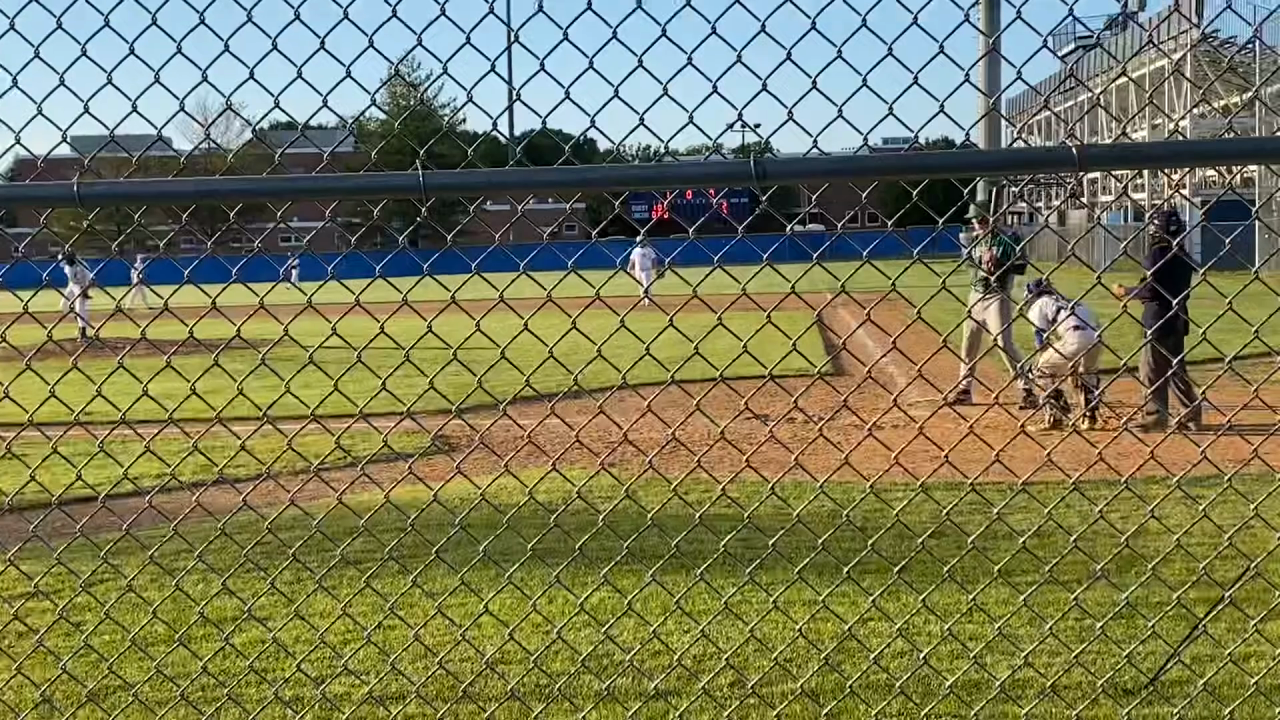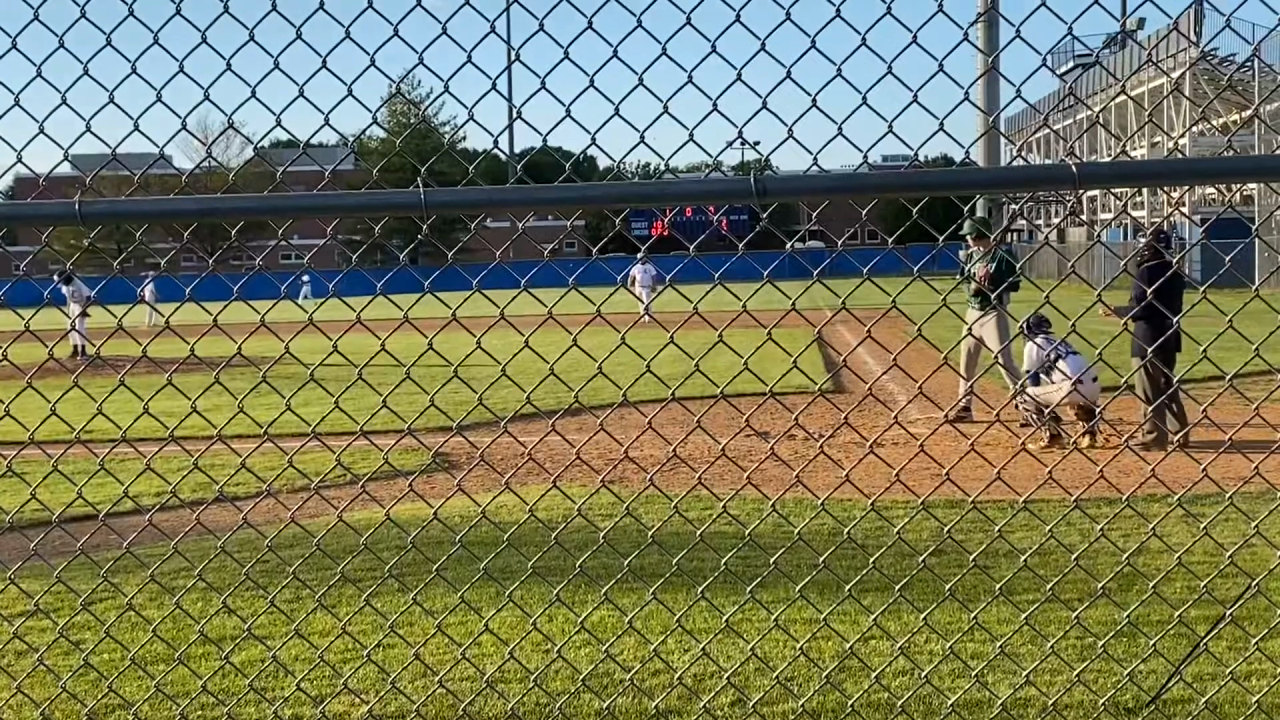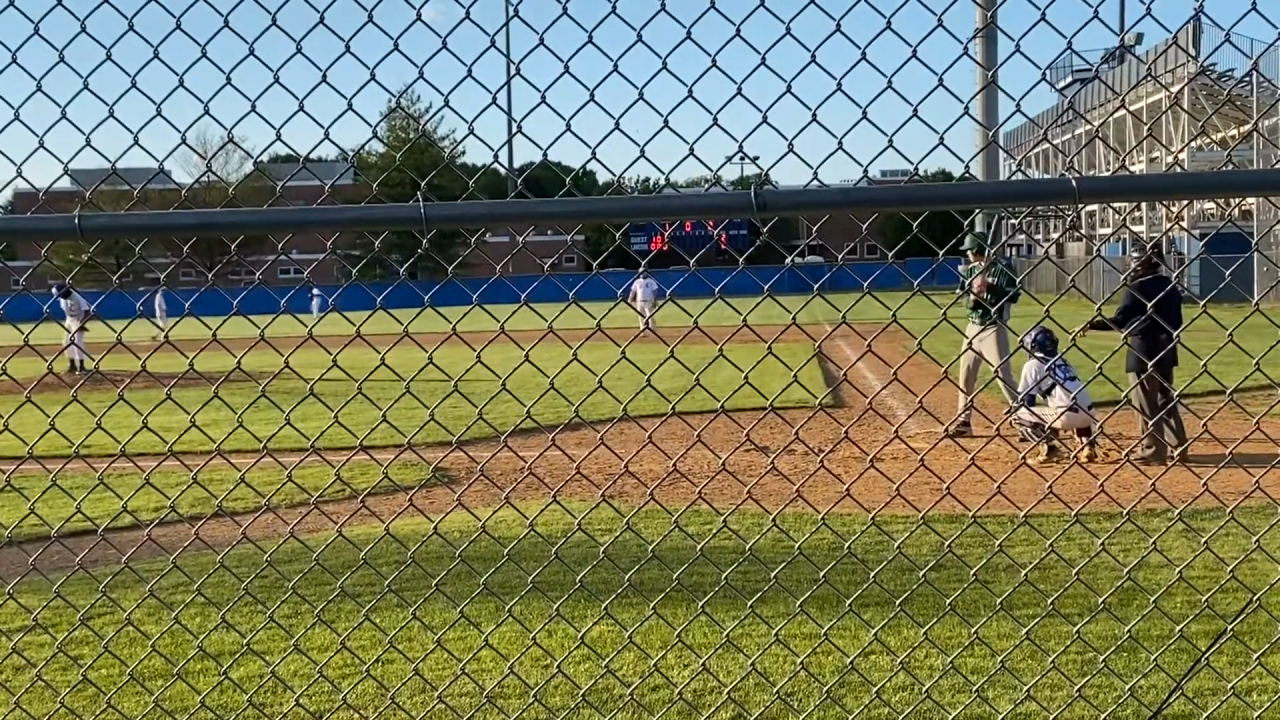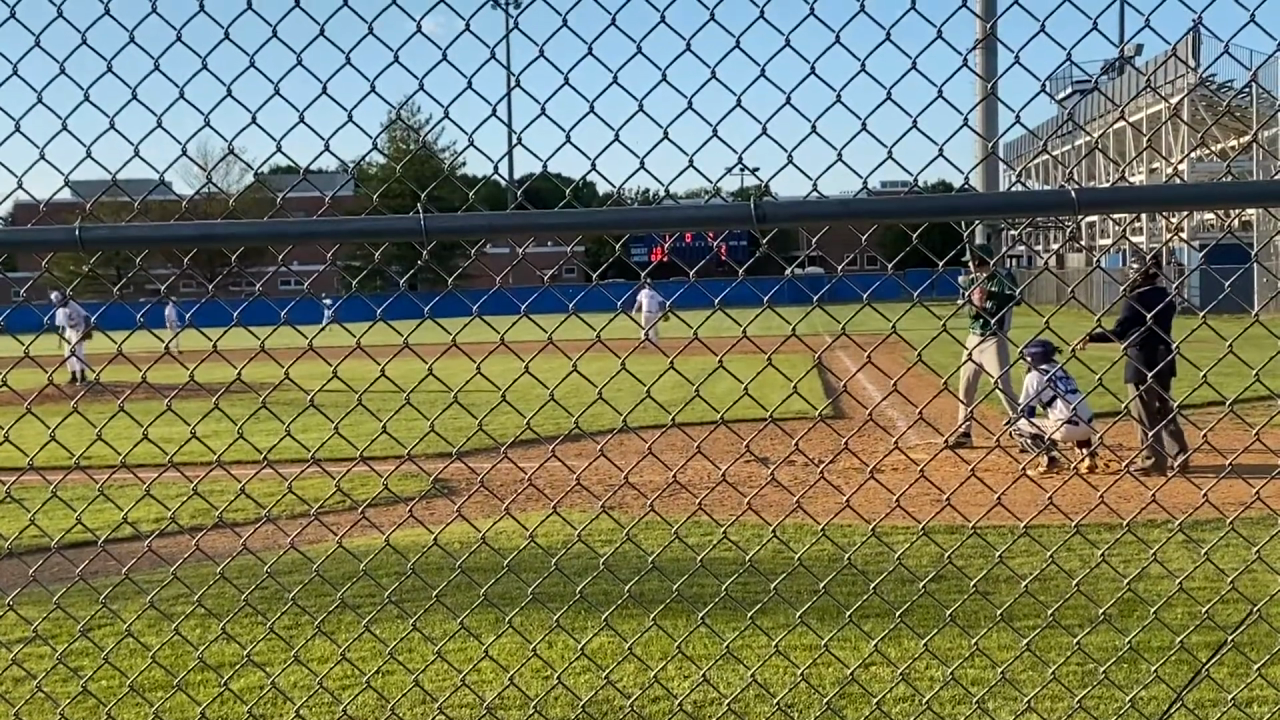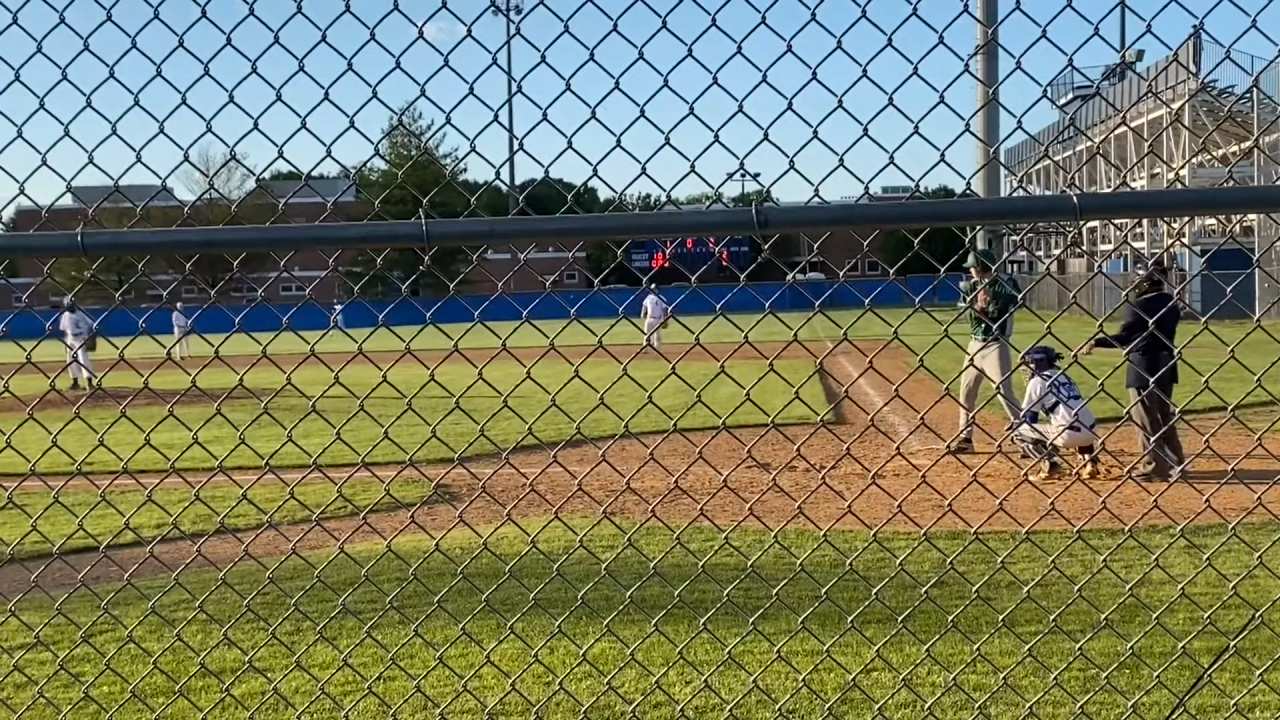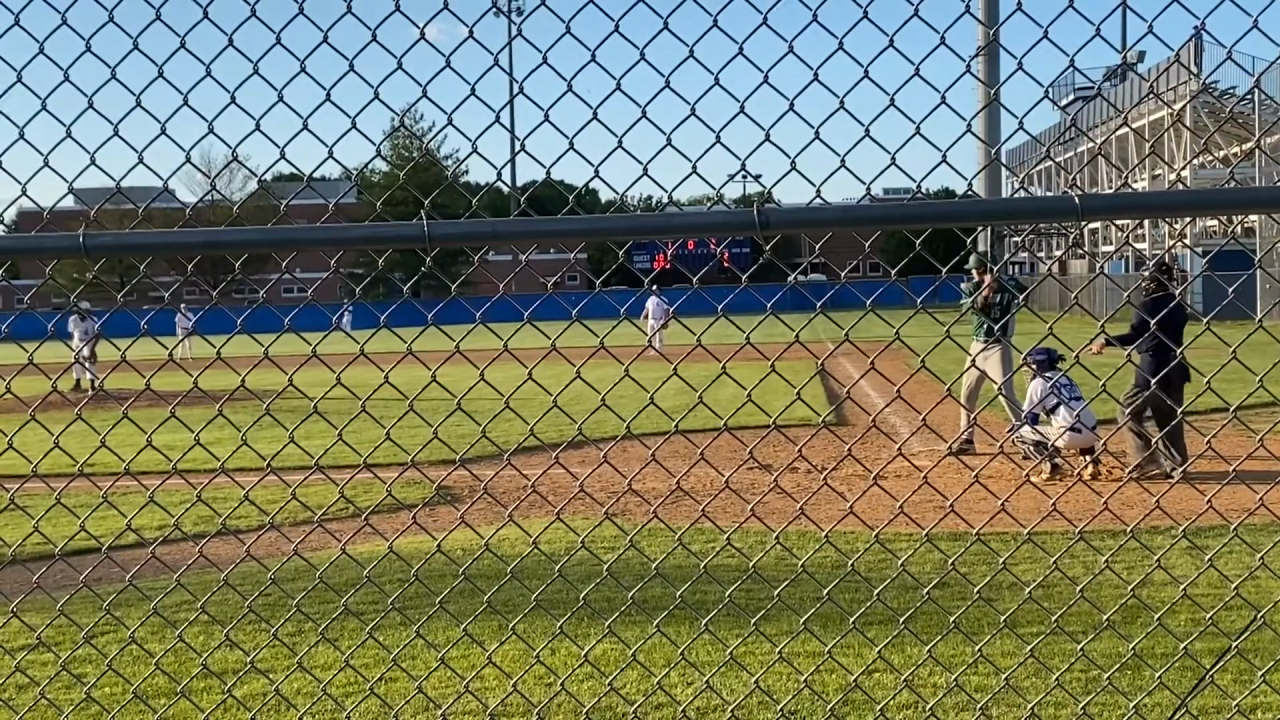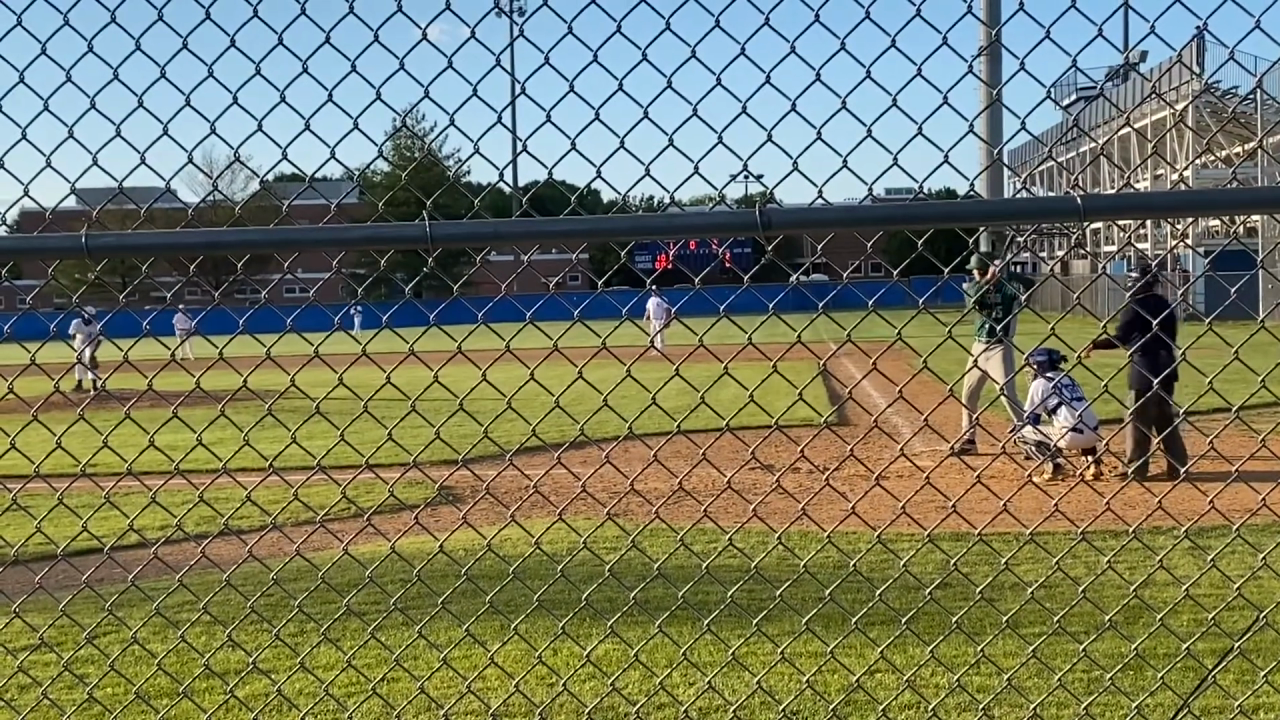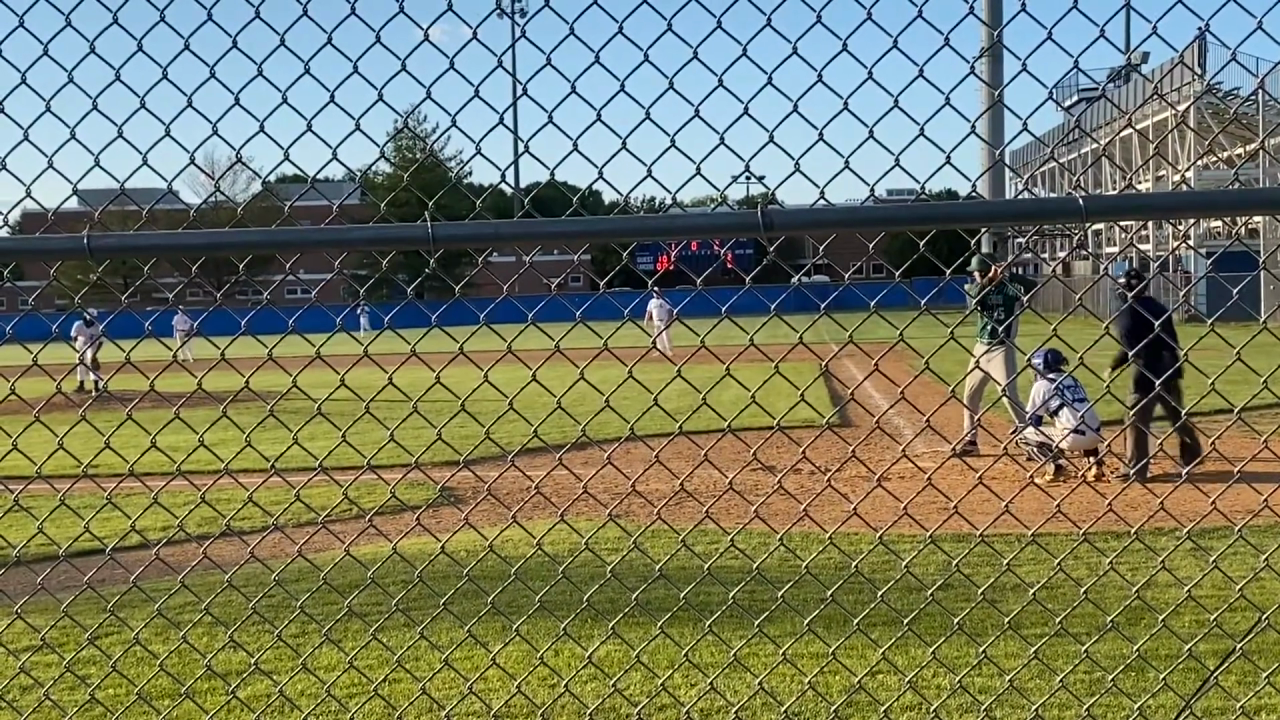
dt=0.4s
person 1, frame 1
left shoulder: (1157, 253)
right shoulder: (1182, 254)
left elbow: (1151, 289)
right elbow: (1177, 287)
left wrist: (1126, 291)
right wrist: (1134, 292)
left hip: (1158, 317)
right hip: (1177, 316)
left knee: (1152, 371)
right knee: (1176, 369)
left ankle: (1154, 418)
right ankle: (1192, 415)
person 1, frame 2
left shoulder: (1145, 272)
right shoulder: (1175, 272)
left elbow: (1139, 310)
right elbow: (1176, 307)
left wrist: (1113, 310)
left hip: (1149, 335)
right hip: (1169, 334)
left knee: (1149, 390)
right knee: (1168, 385)
left ankle: (1154, 436)
right ankle: (1179, 432)
person 1, frame 3
left shoulder: (1137, 288)
right shoulder: (1170, 286)
left elbow: (1120, 321)
right elbow: (1177, 321)
left wrist: (1091, 325)
left hip: (1143, 349)
right hip: (1166, 348)
left knee: (1146, 403)
right knee: (1167, 399)
left ankle: (1153, 451)
right ankle: (1177, 448)
person 1, frame 4
left shoulder: (1134, 299)
right shoulder: (1166, 297)
left elbow: (1118, 333)
left wrist: (1090, 337)
left hip: (1141, 359)
right hip: (1163, 358)
left knee: (1145, 414)
right knee: (1165, 409)
left ankle: (1153, 462)
right ankle: (1178, 457)
person 1, frame 5
left shoulder: (1139, 305)
right shoulder: (1171, 303)
left elbow: (1125, 337)
left wrist: (1095, 342)
left hip: (1144, 364)
right hip: (1166, 363)
left knee: (1146, 418)
right knee: (1164, 415)
left ankle: (1155, 467)
right ankle: (1174, 464)
person 1, frame 6
left shoulder: (1147, 305)
right shoulder: (1178, 305)
left elbow: (1135, 336)
left wrist: (1106, 341)
left hip: (1153, 365)
right hip: (1175, 365)
left knee: (1129, 413)
right knee: (1171, 417)
left ankle: (1146, 463)
right ankle: (1177, 466)
person 1, frame 7
left shoulder: (1135, 306)
right shoulder: (1165, 305)
left elbow: (1121, 338)
right elbow: (1171, 335)
left wrist: (1093, 345)
left hip: (1145, 366)
right hip: (1166, 365)
left knee: (1138, 418)
right knee: (1167, 418)
left ankle: (1135, 468)
right ankle: (1178, 466)
person 1, frame 8
left shoulder: (1128, 312)
right shoulder: (1158, 307)
left elbow: (1130, 348)
right elbow: (1173, 339)
left wrist: (1113, 368)
left hip: (1149, 369)
right hip: (1170, 366)
left knee: (1136, 418)
right knee: (1176, 414)
left ankle: (1136, 470)
right ankle: (1192, 456)
person 2, frame 1
left shoulder: (1009, 238)
right shoulder: (976, 238)
left elbow: (1021, 267)
right elbow: (970, 267)
left wrist: (998, 262)
right wrist: (983, 270)
left hip: (997, 297)
right hip: (976, 295)
left knee: (1004, 344)
right knee: (969, 342)
left ankle: (1028, 390)
right ankle: (964, 389)
person 2, frame 2
left shoulder: (1002, 255)
right shoulder: (970, 255)
left elbow: (1014, 285)
right elbow: (966, 286)
left wrist: (992, 278)
right wrist: (975, 284)
left hip: (994, 314)
right hip: (973, 312)
left knee: (1004, 360)
right knee: (967, 360)
right ankle: (964, 406)
person 2, frame 3
left shoulder: (1002, 268)
right shoulder: (970, 270)
left elbow: (1014, 296)
right elbow: (967, 302)
left wrist: (989, 287)
right wrist: (974, 295)
left hip: (994, 329)
right hip: (973, 327)
left knee: (1003, 375)
right knee: (966, 375)
right ankle: (963, 421)
person 2, frame 4
left shoulder: (1003, 277)
right shoulder: (970, 281)
left elbow: (1015, 299)
right elbow: (970, 313)
left wrist: (988, 294)
right wrist: (975, 304)
left hip: (995, 340)
right hip: (974, 338)
left knee: (1003, 386)
right knee: (966, 386)
right ankle: (964, 432)
person 2, frame 5
left shoulder: (1004, 283)
right shoulder: (971, 286)
left elbow: (1019, 299)
right elbow: (970, 316)
left wrist: (992, 295)
right wrist: (979, 306)
left hip: (996, 345)
right hip: (975, 344)
left knee: (1004, 392)
right knee: (966, 392)
right ankle: (965, 438)
person 2, frame 6
left shoulder: (1007, 284)
right shoulder: (972, 287)
left elbow: (1024, 292)
right elbow: (969, 307)
left wrist: (997, 285)
right wrist: (984, 294)
left hip: (998, 346)
right hip: (977, 345)
left knee: (1005, 393)
right knee: (967, 393)
right ankle: (966, 439)
person 2, frame 7
left shoulder: (1008, 286)
right shoulder: (975, 286)
left elbow: (1030, 285)
right elbow: (971, 298)
left wrist: (1004, 274)
right wrist: (988, 280)
left hip: (1000, 347)
right hip: (979, 346)
left knee: (1008, 394)
right knee: (969, 394)
right ankle: (968, 440)
person 2, frame 8
left shoulder: (1009, 287)
right shoulder: (978, 288)
left elbow: (1032, 287)
right elbow: (974, 297)
left wrist: (1008, 275)
right wrist: (990, 279)
left hip: (1002, 349)
right hip: (981, 347)
left knee: (1009, 395)
right knee: (970, 395)
right ankle: (970, 441)
